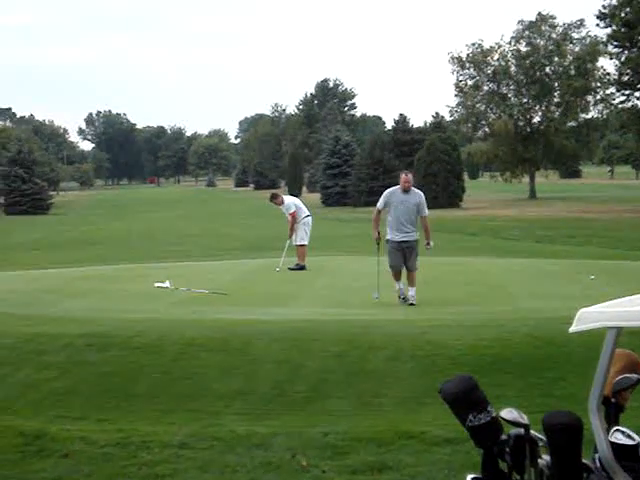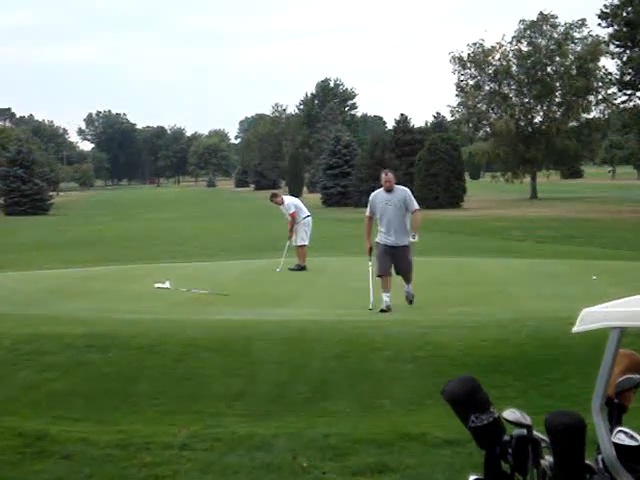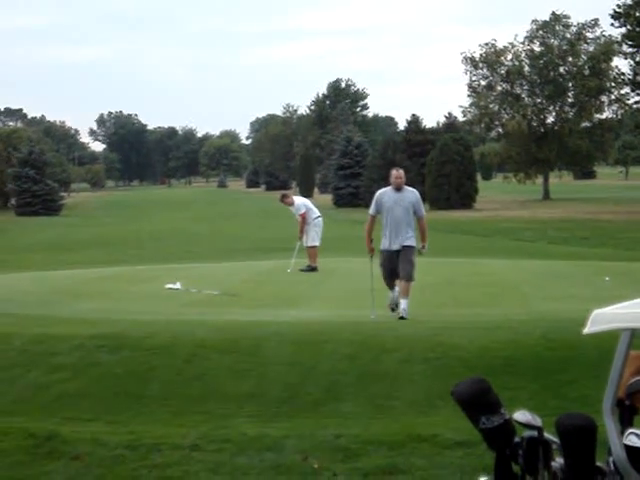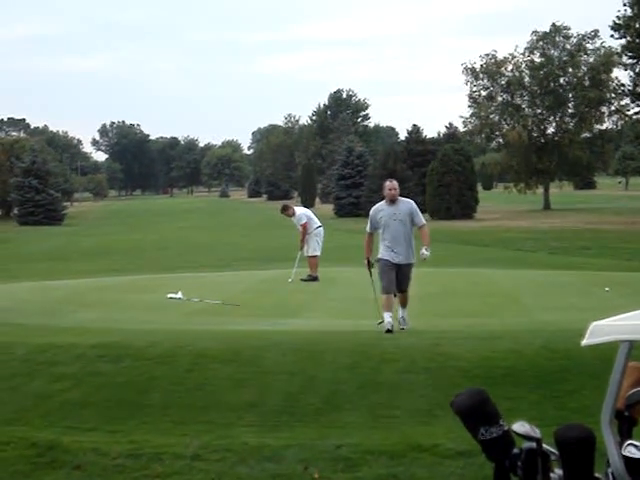
dt=0.5s
person 1, frame 1
left shoulder: (419, 195)
right shoulder: (389, 193)
left elbow: (424, 218)
right elbow: (378, 211)
left wrist: (428, 239)
right wrist: (375, 231)
left hip: (411, 237)
right hip: (393, 237)
left knee: (411, 267)
right knee: (395, 267)
left ankle: (412, 294)
right ankle: (400, 288)
person 1, frame 2
left shoulder: (404, 192)
right shoulder: (374, 196)
left elbow: (415, 212)
right elbow: (369, 218)
left wrist: (414, 233)
right wrist: (367, 240)
left hip: (402, 241)
right hip: (383, 241)
left knee: (405, 271)
right knee: (384, 272)
left ankle: (408, 288)
right ankle: (386, 301)
person 1, frame 3
left shoulder: (413, 194)
right shoulder: (381, 194)
left elbow: (421, 219)
right elbow: (372, 218)
left wrist: (424, 241)
right wrist: (368, 240)
left hip: (407, 242)
right hip: (387, 244)
left knee: (405, 275)
right knee: (389, 277)
left ankle: (403, 308)
right ankle: (394, 293)
person 1, frame 4
left shoulder: (410, 205)
right shoulder: (376, 210)
left elbow: (422, 227)
right elbow: (370, 234)
left wrist: (425, 247)
right wrist: (367, 257)
left hip: (407, 257)
right hip: (386, 257)
left knee: (403, 290)
right knee: (388, 289)
left ankle: (402, 314)
right ankle: (388, 321)
